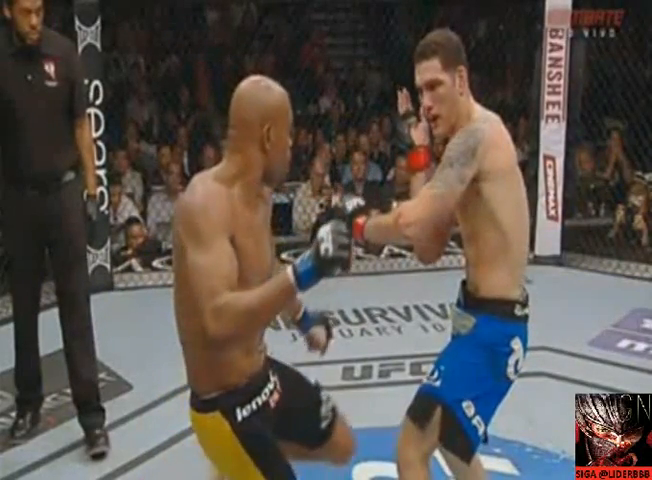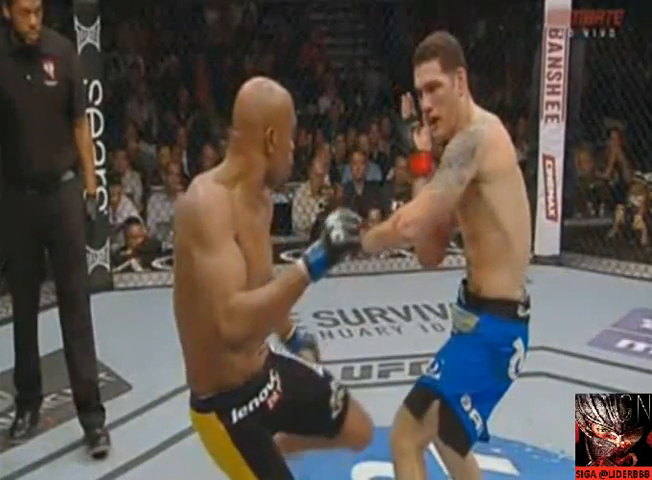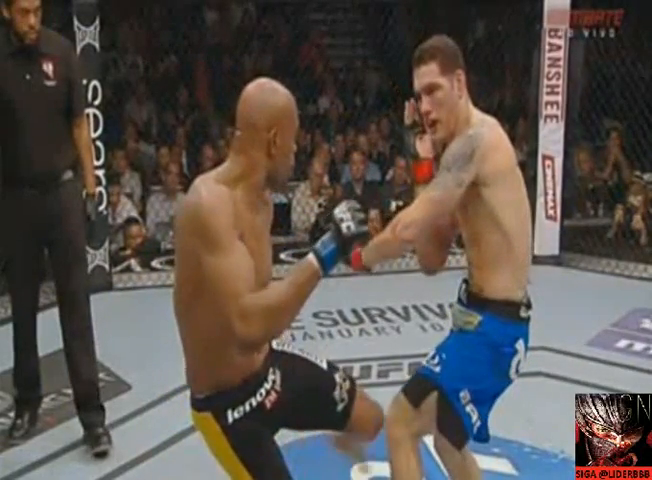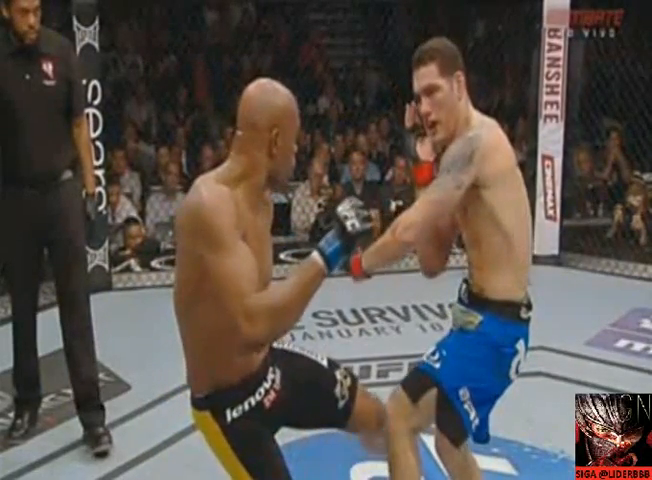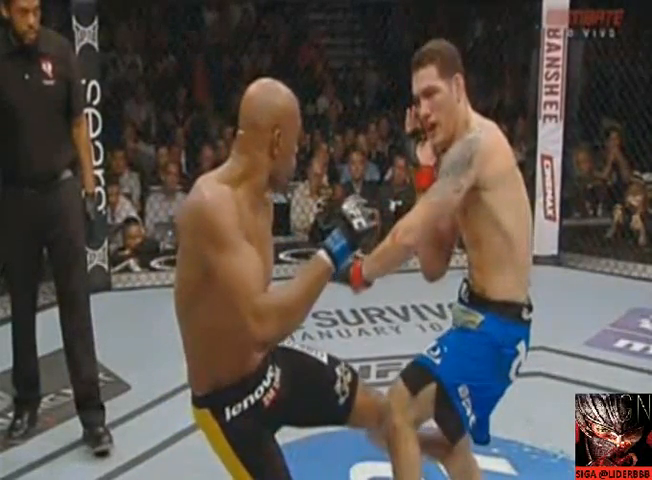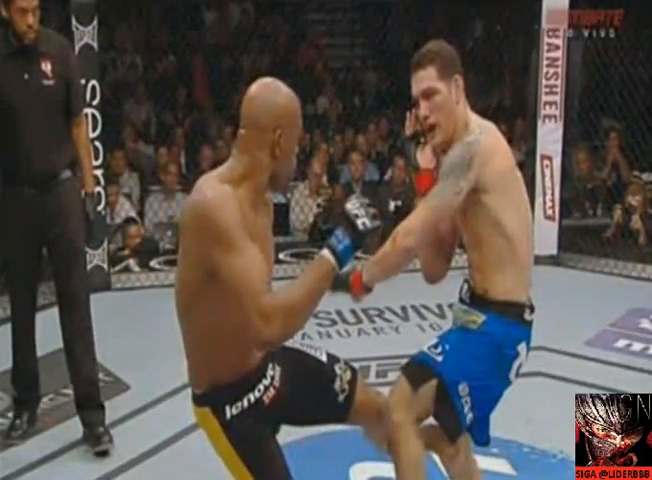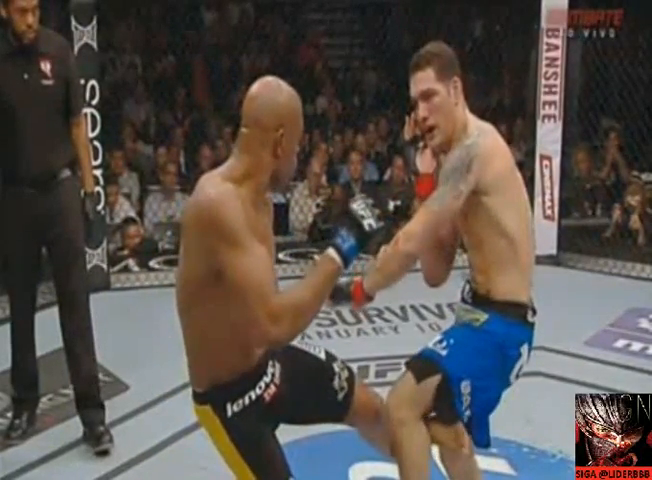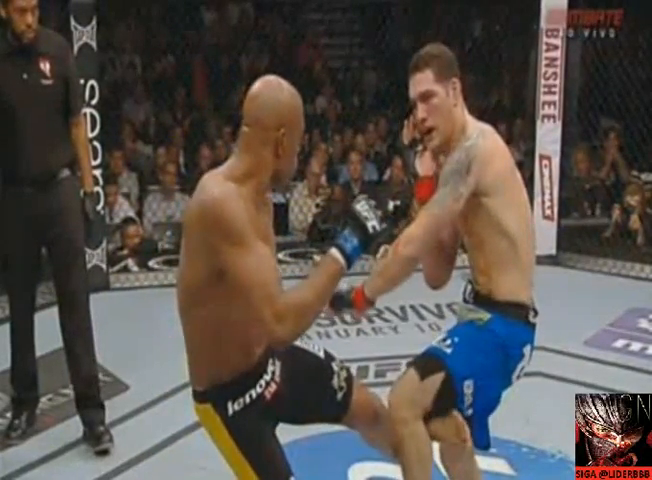
dt=0.3s
person 1, frame 1
left shoulder: (63, 51)
left elbow: (81, 124)
left wrist: (92, 189)
left hip: (63, 191)
left knee: (76, 303)
left ankle: (91, 413)
person 1, frame 2
left shoulder: (62, 51)
left elbow: (80, 124)
left wrist: (91, 188)
left hip: (63, 190)
left knee: (75, 302)
left ankle: (91, 411)
person 1, frame 3
left shoulder: (61, 50)
left elbow: (79, 122)
left wrist: (90, 186)
left hip: (62, 190)
left knee: (75, 301)
left ankle: (91, 411)
person 1, frame 4
left shoulder: (60, 50)
left elbow: (78, 123)
left wrist: (90, 186)
left hip: (62, 190)
left knee: (75, 301)
left ankle: (91, 411)
person 1, frame 5
left shoulder: (60, 50)
left elbow: (78, 123)
left wrist: (89, 186)
left hip: (61, 189)
left knee: (76, 302)
left ankle: (91, 410)
person 1, frame 6
left shoulder: (59, 50)
left elbow: (77, 122)
left wrist: (89, 186)
left hip: (61, 189)
left knee: (75, 301)
left ankle: (91, 410)
person 1, frame 7
left shoulder: (58, 49)
left elbow: (76, 122)
left wrist: (88, 186)
left hip: (60, 189)
left knee: (75, 301)
left ankle: (91, 409)
person 1, frame 8
left shoulder: (57, 49)
left elbow: (76, 122)
left wrist: (88, 185)
left hip: (60, 189)
left knee: (75, 301)
left ankle: (91, 409)
person 2, frame 1
left shoulder: (476, 135)
right shoulder: (466, 145)
left elbow: (409, 223)
right elbow: (428, 250)
left wrist: (360, 224)
right wrist: (418, 158)
left hip: (492, 327)
right hip: (486, 318)
right knee: (448, 441)
person 2, frame 2
left shoulder: (476, 136)
right shoulder: (466, 148)
left elbow: (409, 225)
right elbow: (430, 253)
left wrist: (361, 241)
right wrist: (421, 163)
left hip: (493, 325)
right hip: (485, 316)
left knee: (407, 439)
right knee: (446, 437)
person 2, frame 3
left shoulder: (476, 139)
right shoulder: (465, 150)
left elbow: (408, 228)
right elbow: (431, 259)
left wrist: (361, 256)
left hip: (493, 325)
right hip: (487, 316)
left knee: (400, 427)
right knee: (449, 442)
person 2, frame 4
left shoulder: (475, 141)
right shoulder: (462, 154)
left elbow: (408, 230)
right elbow: (432, 263)
left wrist: (359, 263)
left hip: (493, 325)
right hip: (487, 317)
left knee: (398, 419)
right knee: (451, 443)
person 2, frame 5
left shoulder: (474, 143)
right shoulder: (461, 156)
left elbow: (409, 235)
right elbow: (433, 267)
left wrist: (360, 272)
left hip: (494, 324)
right hip: (487, 317)
left knee: (398, 411)
right knee: (452, 445)
person 2, frame 6
left shoulder: (474, 144)
right shoulder: (459, 157)
left elbow: (409, 238)
right elbow: (434, 269)
left wrist: (359, 279)
left hip: (495, 324)
right hip: (487, 317)
left knee: (399, 410)
right knee: (452, 444)
person 2, frame 7
left shoulder: (474, 147)
right shoulder: (459, 161)
left elbow: (410, 242)
right elbow: (435, 273)
left wrist: (360, 289)
left hip: (498, 324)
right hip: (488, 316)
left knee: (401, 407)
person 2, frame 8
left shoulder: (474, 148)
right shoulder: (458, 161)
left elbow: (411, 247)
right elbow: (436, 275)
left wrist: (361, 295)
left hip: (501, 324)
right hip: (490, 316)
left knee: (403, 405)
person 3, frame 1
left shoulder: (259, 194)
right shoulder: (205, 203)
right elbow: (219, 321)
left wrist: (301, 317)
right wrist: (304, 272)
left hip: (264, 374)
right hip: (225, 403)
left knee: (340, 445)
person 3, frame 2
left shoulder: (260, 197)
right shoulder: (206, 204)
right elbow: (234, 322)
left wrist: (290, 337)
right wrist: (315, 261)
left hip: (267, 368)
right hip: (226, 402)
left knee: (357, 431)
left ankle: (280, 445)
person 3, frame 3
left shoulder: (260, 197)
right shoulder: (209, 205)
right elbow: (247, 324)
right wrist: (324, 254)
left hip: (269, 364)
right hip: (227, 400)
left knee: (369, 421)
left ankle: (341, 439)
person 3, frame 4
left shoulder: (259, 198)
right shoulder: (209, 205)
right elbow: (253, 324)
right wrist: (329, 252)
left hip: (269, 364)
right hip: (228, 398)
left knee: (372, 415)
person 3, frame 5
left shoulder: (260, 199)
right shoulder: (212, 204)
right elbow: (262, 325)
right wrist: (334, 251)
left hip: (269, 364)
right hip: (229, 398)
left knee: (375, 410)
person 3, frame 6
left shoulder: (258, 197)
right shoulder: (214, 205)
right elbow: (268, 325)
right wrist: (337, 250)
left hip: (269, 362)
right hip: (229, 395)
left knee: (373, 408)
person 3, frame 7
left shoulder: (258, 196)
right shoulder: (217, 203)
right elbow: (275, 324)
right wrist: (342, 249)
left hip: (269, 361)
right hip: (229, 394)
left knee: (371, 410)
person 3, frame 8
left shoulder: (257, 195)
right shoulder: (220, 203)
right elbow: (279, 324)
right wrist: (346, 250)
left hip: (269, 359)
right hip: (228, 392)
left knee: (369, 411)
